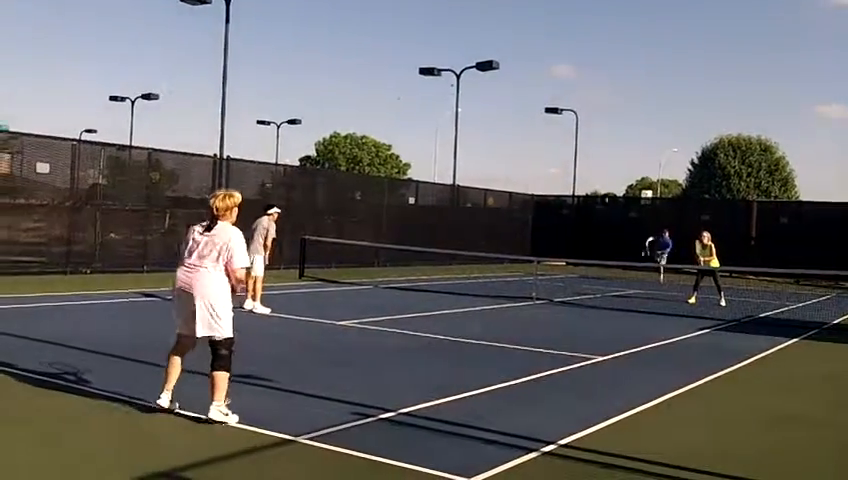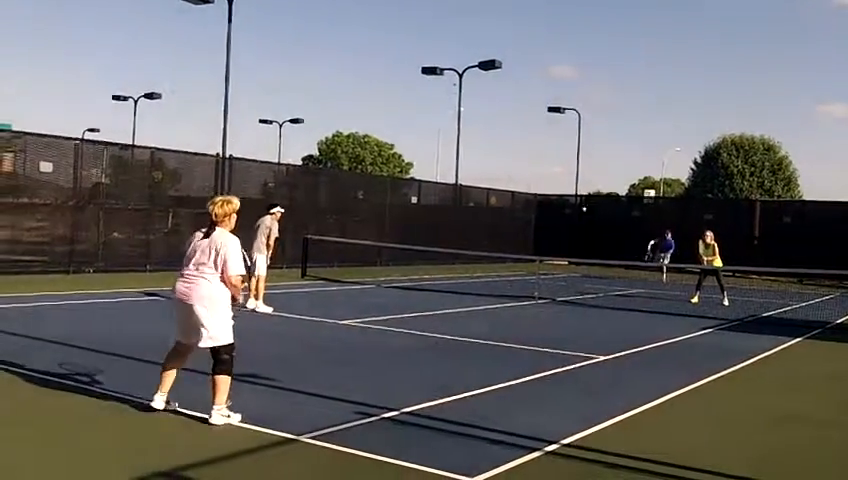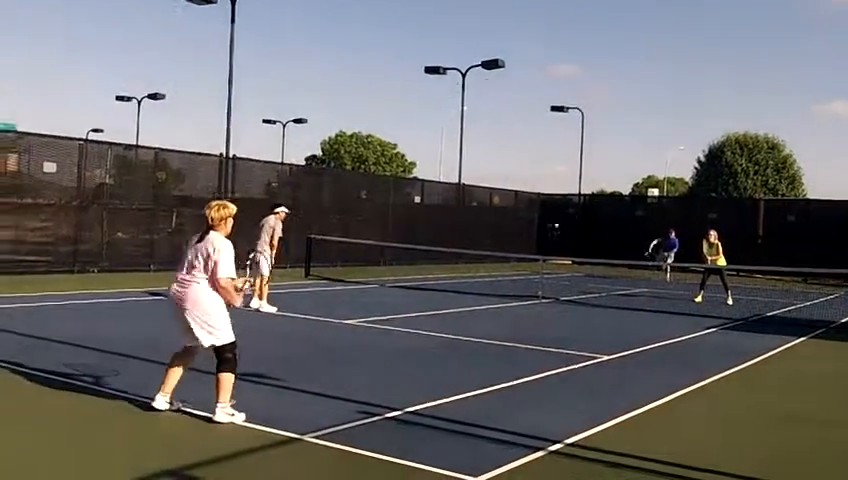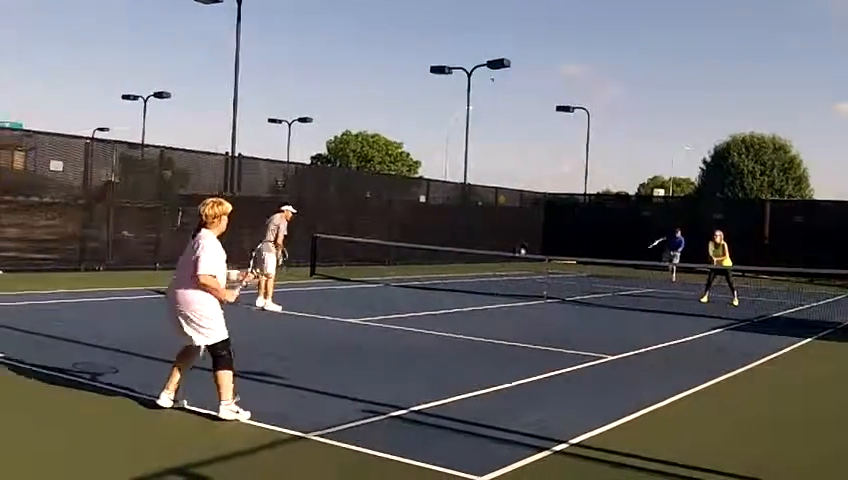
dt=0.1s
person 1, frame 1
left shoulder: (195, 230)
right shoulder: (233, 234)
left elbow: (185, 258)
right elbow: (238, 274)
right wrist: (236, 286)
left hip: (185, 286)
right hip: (211, 292)
left knee: (183, 341)
right knee: (222, 349)
left ankle: (166, 394)
right ankle: (218, 407)
person 1, frame 2
left shoulder: (197, 237)
right shoulder: (230, 241)
right elbow: (234, 279)
right wrist: (238, 293)
left hip: (185, 295)
right hip: (210, 301)
left knee: (182, 346)
right knee: (224, 354)
left ankle: (160, 396)
right ankle: (219, 410)
person 1, frame 3
left shoulder: (197, 240)
right shoulder: (222, 245)
right elbow: (223, 282)
left wrist: (234, 284)
right wrist: (234, 299)
left hip: (182, 297)
right hip: (204, 302)
left knee: (189, 349)
right knee: (227, 353)
left ankle: (163, 397)
right ankle: (223, 408)
person 1, frame 4
left shoulder: (201, 238)
right shoulder: (208, 242)
right elbow: (204, 278)
right wrist: (225, 295)
left hip: (187, 301)
right hip: (197, 301)
left knee: (193, 348)
right knee: (222, 351)
left ankle: (167, 395)
right ankle: (228, 405)
